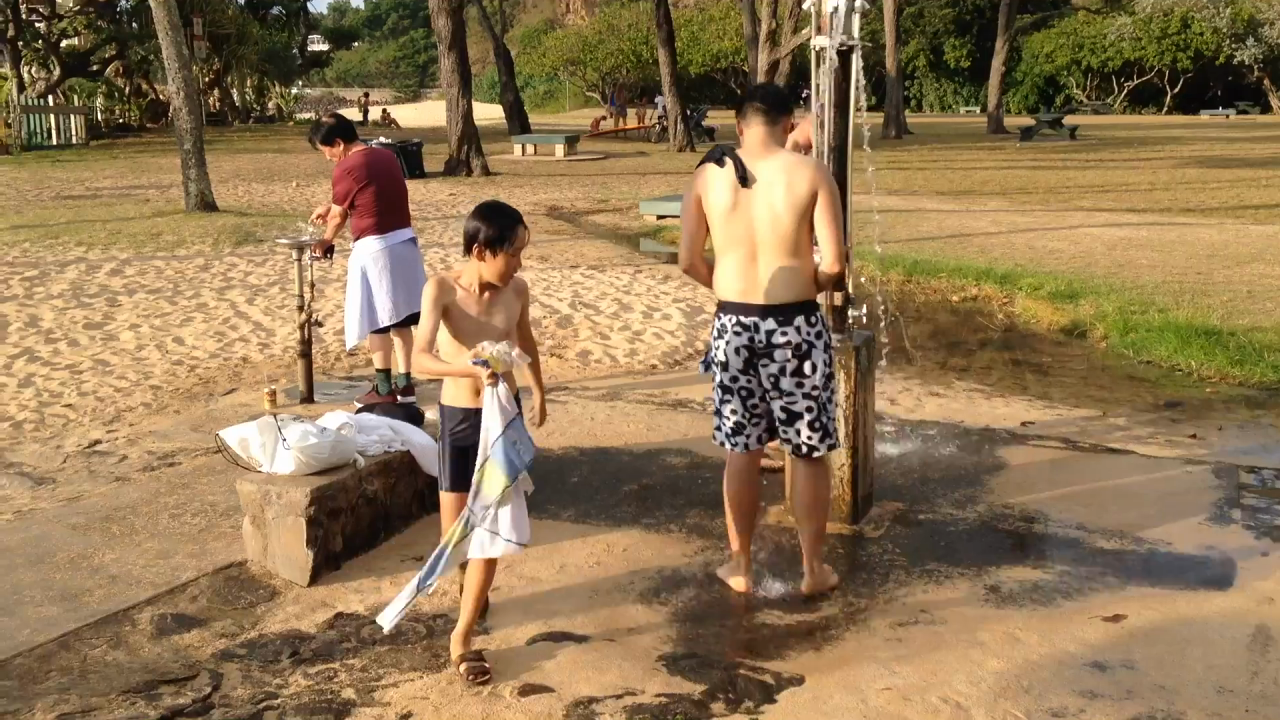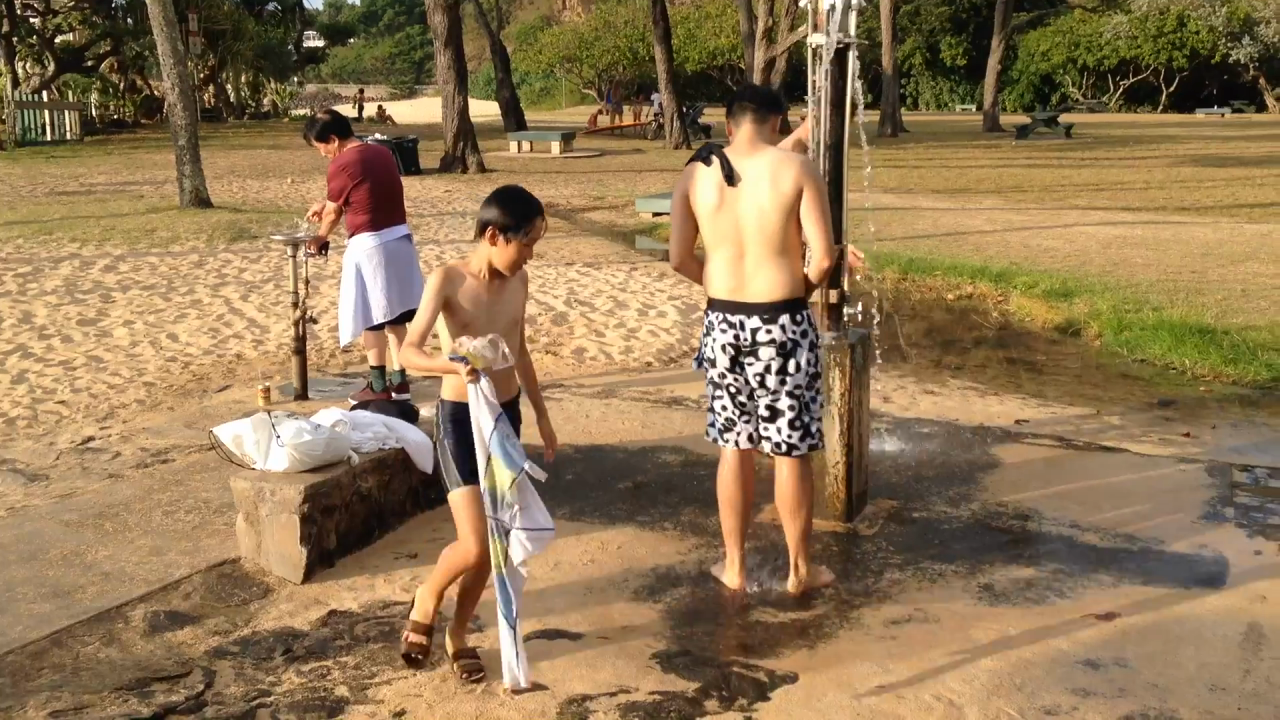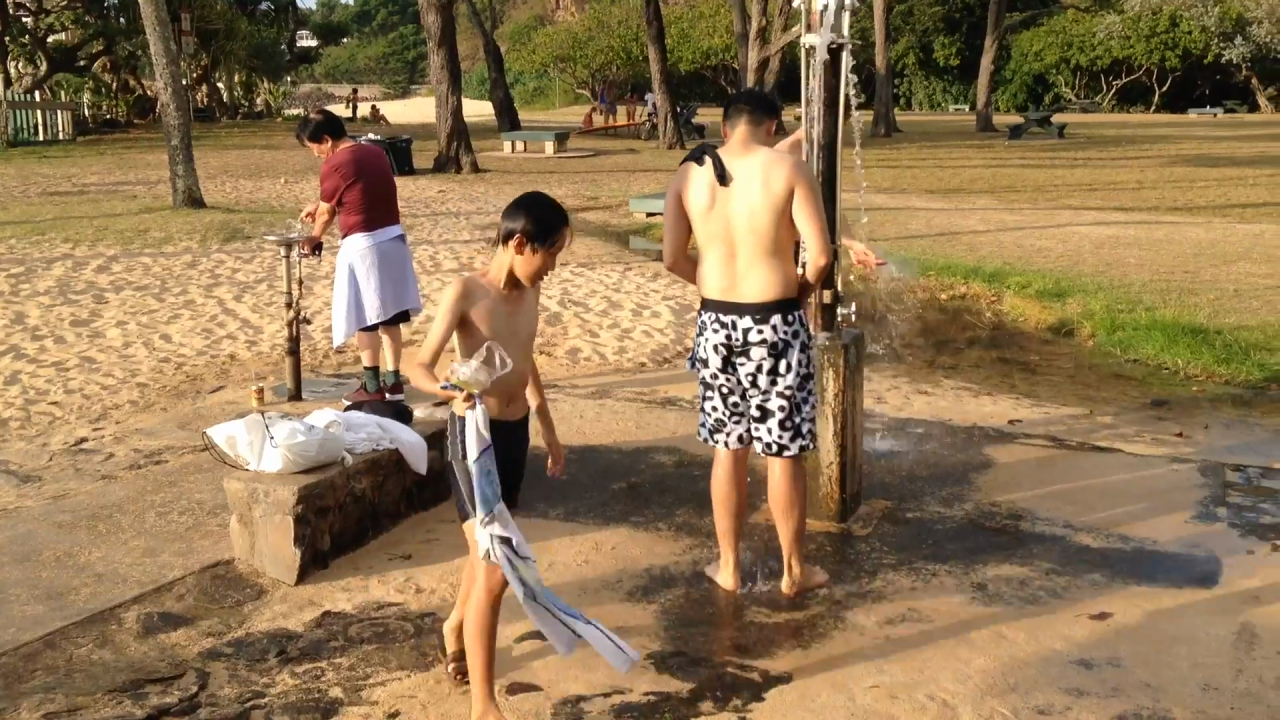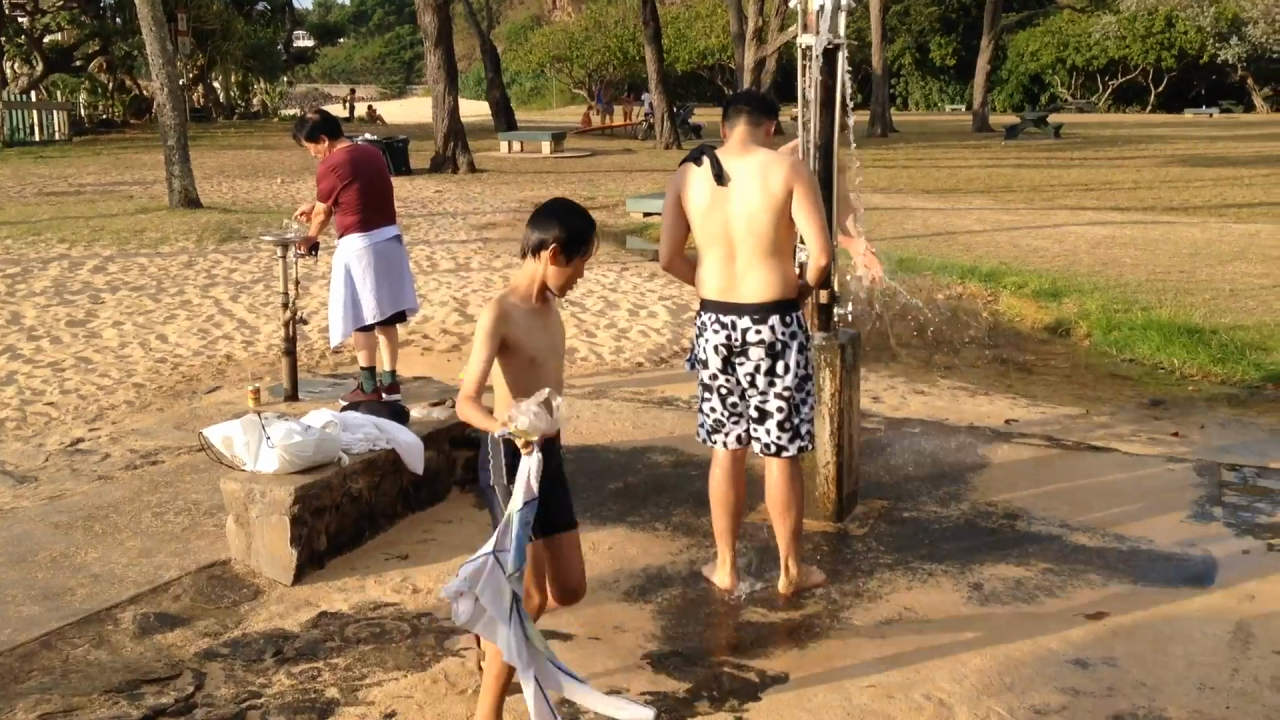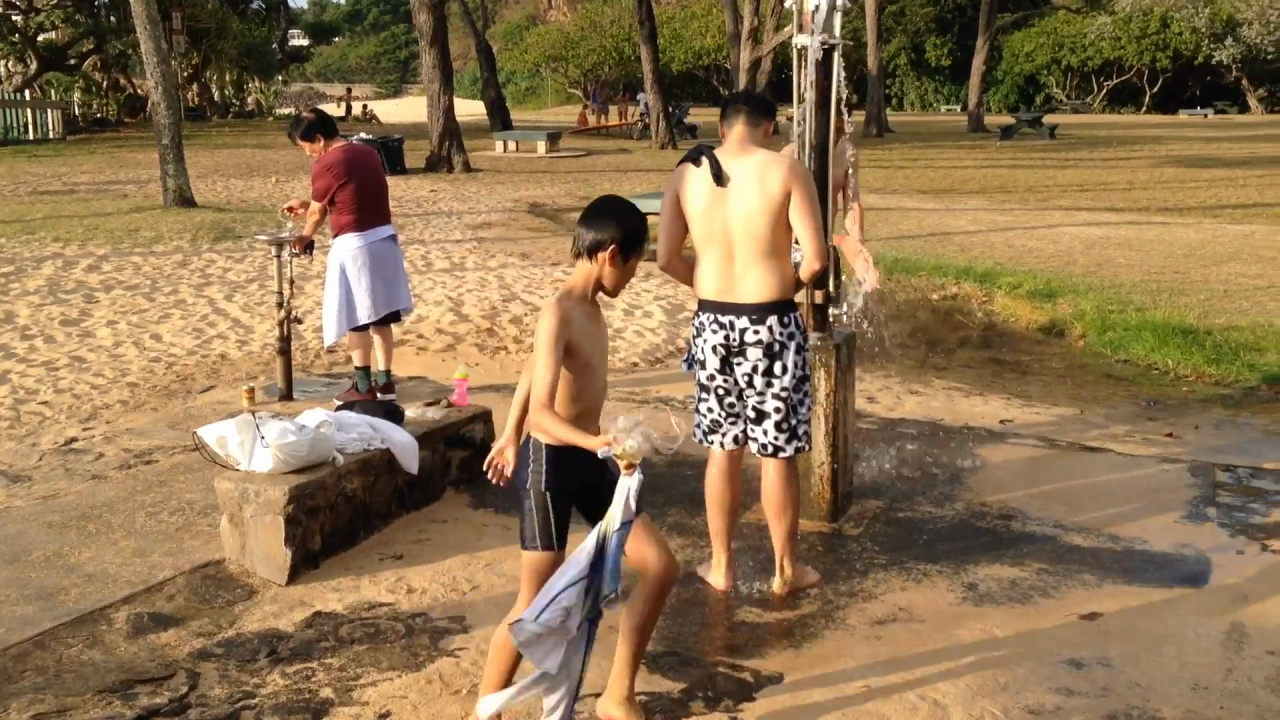
dt=0.2s
person 1, frame 1
left shoulder: (516, 290)
right shoulder: (442, 289)
right elbow: (422, 356)
left wrist: (540, 393)
right wrist: (471, 369)
right hip: (459, 419)
right knee: (454, 532)
left ankle: (462, 638)
right ankle: (472, 578)
person 1, frame 2
left shoulder: (518, 281)
right shoulder: (447, 279)
right elbow: (410, 352)
left wrist: (542, 417)
right wrist: (453, 366)
left hip: (506, 414)
right hip: (458, 417)
left knee: (489, 542)
right knee: (472, 547)
left ankle: (457, 634)
right ankle: (425, 605)
person 1, frame 3
left shoulder: (529, 292)
right shoulder: (464, 292)
right elbow: (418, 368)
left wrist: (549, 432)
right wrist: (451, 391)
left hip: (515, 435)
right hip: (471, 437)
left knee: (490, 562)
right knee: (494, 573)
left ankle: (455, 631)
person 1, frame 4
left shoulder: (548, 302)
right shoulder: (499, 312)
right elbow: (466, 402)
right wrist: (503, 426)
left hip: (548, 456)
right hip: (508, 460)
left knee: (570, 589)
right knee: (526, 599)
left ankle: (496, 642)
person 1, frame 5
left shoulder: (590, 305)
right shoulder: (558, 315)
right elbow: (542, 411)
left wrist: (509, 436)
right wrist: (594, 441)
left hip: (588, 459)
right hip: (550, 462)
left knee: (662, 569)
right knee: (534, 603)
person 2, frame 1
left shoulder: (707, 176)
right shoulder: (810, 173)
left elbow: (688, 261)
right elbow: (834, 262)
right wrist: (807, 286)
left hip: (734, 325)
right hip: (795, 325)
left knee: (742, 450)
right knee: (807, 450)
left ankle: (739, 566)
right ankle: (812, 568)
person 2, frame 2
left shoulder: (696, 173)
right shoulder: (797, 169)
left elbow: (679, 258)
right elbow: (824, 256)
right wrist: (806, 286)
left hip: (723, 322)
right hip: (782, 324)
left knee: (735, 447)
right knee: (791, 450)
left ankle: (734, 564)
right ankle: (800, 568)
person 2, frame 3
left shoulder: (688, 175)
right shoulder: (789, 169)
left elbow: (672, 259)
right elbow: (820, 255)
right wrist: (804, 287)
left hip: (715, 323)
right hip: (774, 324)
left knee: (728, 447)
right knee: (784, 451)
left ankle: (728, 565)
right ankle: (793, 568)
person 2, frame 4
left shoulder: (687, 175)
right shoulder: (789, 169)
left elbow: (669, 257)
right elbow: (821, 254)
right wrist: (804, 287)
left hip: (715, 323)
right hip: (773, 324)
left knee: (726, 447)
right knee: (782, 450)
left ankle: (725, 565)
right ankle: (791, 569)
person 2, frame 5
left shoulder: (686, 175)
right shoulder: (787, 170)
left elbow: (666, 257)
right elbow: (815, 257)
right wrist: (791, 285)
left hip: (713, 323)
right hip: (771, 325)
left knee: (723, 449)
right knee: (778, 452)
left ankle: (721, 565)
right ankle: (786, 569)
person 3, frame 1
left shoulder: (346, 169)
right shoulder: (387, 157)
left elbow: (339, 218)
left wrist: (325, 242)
right wrist: (331, 207)
left hip: (375, 250)
right hip: (404, 242)
left knee: (378, 321)
right knee: (400, 317)
left ankle: (384, 389)
right ankle: (405, 383)
person 3, frame 2
left shoulder: (341, 165)
right shoulder: (382, 153)
left elbow: (334, 213)
left wrist: (320, 238)
right wrist: (327, 205)
left hip: (369, 246)
right hip: (399, 239)
left knee: (372, 318)
right knee: (395, 314)
left ankle: (379, 386)
right ankle: (399, 380)
person 3, frame 3
left shoulder: (334, 165)
right shoulder: (375, 153)
left elbow: (327, 214)
left wrist: (314, 238)
right wrist: (319, 207)
left hip: (363, 247)
right hip: (392, 240)
left knee: (365, 319)
right knee: (390, 314)
left ankle: (373, 388)
right ankle: (394, 381)
person 3, frame 4
left shoulder: (331, 165)
right shoulder: (373, 154)
left elbow: (323, 214)
left wrist: (310, 239)
right wrist: (314, 207)
left hip: (359, 247)
right hip: (389, 240)
left knee: (362, 319)
right knee: (387, 315)
left ankle: (369, 387)
right ankle: (390, 381)
person 3, frame 5
left shoulder: (326, 165)
right shoulder: (368, 153)
left elbow: (318, 213)
left wrist: (304, 238)
right wrist: (305, 204)
left hip: (354, 247)
right hip: (384, 240)
left knee: (357, 319)
right knee: (381, 315)
left ankle: (364, 387)
right ankle: (384, 381)
